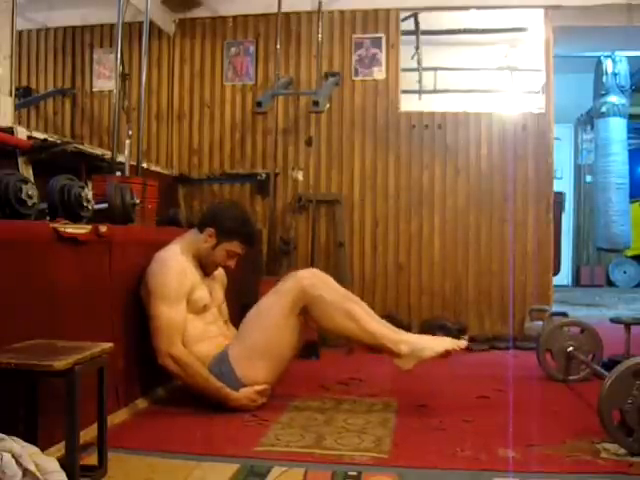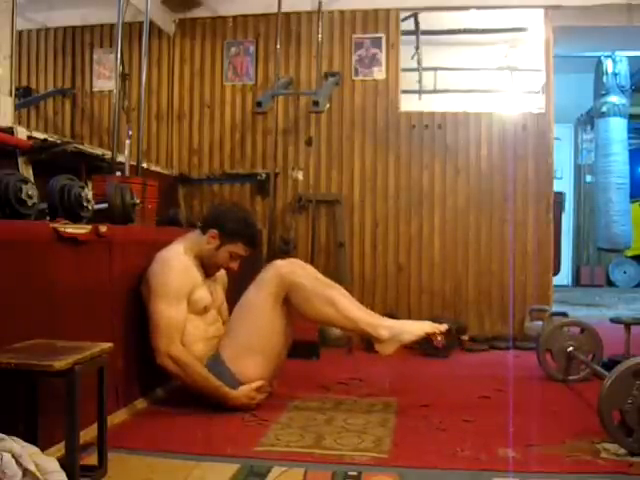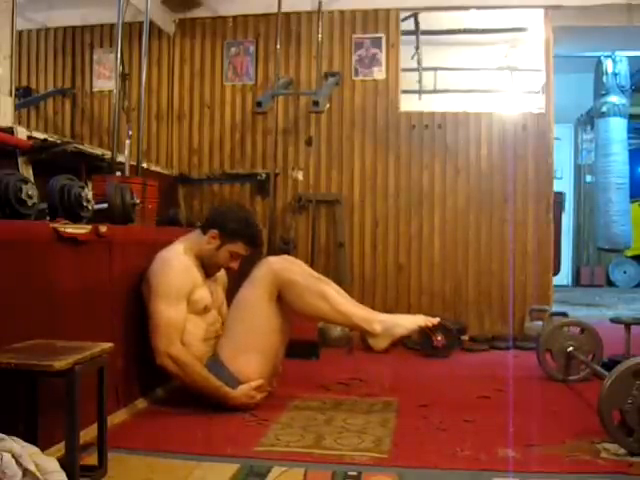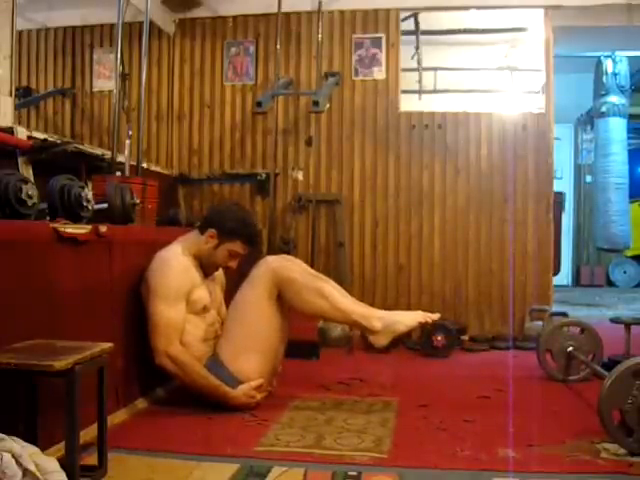
dt=0.4s
person 1, frame 1
left shoulder: (211, 269)
right shoulder: (170, 268)
right elbow: (169, 354)
left wrist: (260, 356)
right wrist: (228, 396)
left hip: (232, 365)
right hip: (223, 377)
left knee: (310, 280)
right knee: (303, 283)
left ankle: (399, 342)
right ankle: (402, 346)
person 1, frame 2
left shoulder: (212, 268)
right shoulder: (173, 267)
right elbow: (167, 353)
left wrist: (263, 363)
right wrist: (227, 396)
left hip: (229, 367)
right hip: (220, 377)
left knee: (292, 271)
right knee: (281, 273)
left ankle: (380, 329)
right ankle: (383, 331)
person 1, frame 3
left shoulder: (212, 269)
right shoulder: (173, 266)
right elbow: (166, 353)
left wrist: (265, 364)
right wrist: (227, 395)
left hip: (229, 369)
right hip: (220, 377)
left knee: (284, 268)
right knee: (274, 269)
left ankle: (374, 324)
right ankle: (376, 326)
person 1, frame 4
left shoulder: (210, 269)
right shoulder: (172, 267)
right elbow: (166, 353)
left wrist: (264, 362)
right wrist: (227, 395)
left hip: (229, 368)
right hip: (221, 377)
left knee: (285, 268)
right knee: (273, 268)
left ankle: (375, 322)
right ankle: (377, 323)
